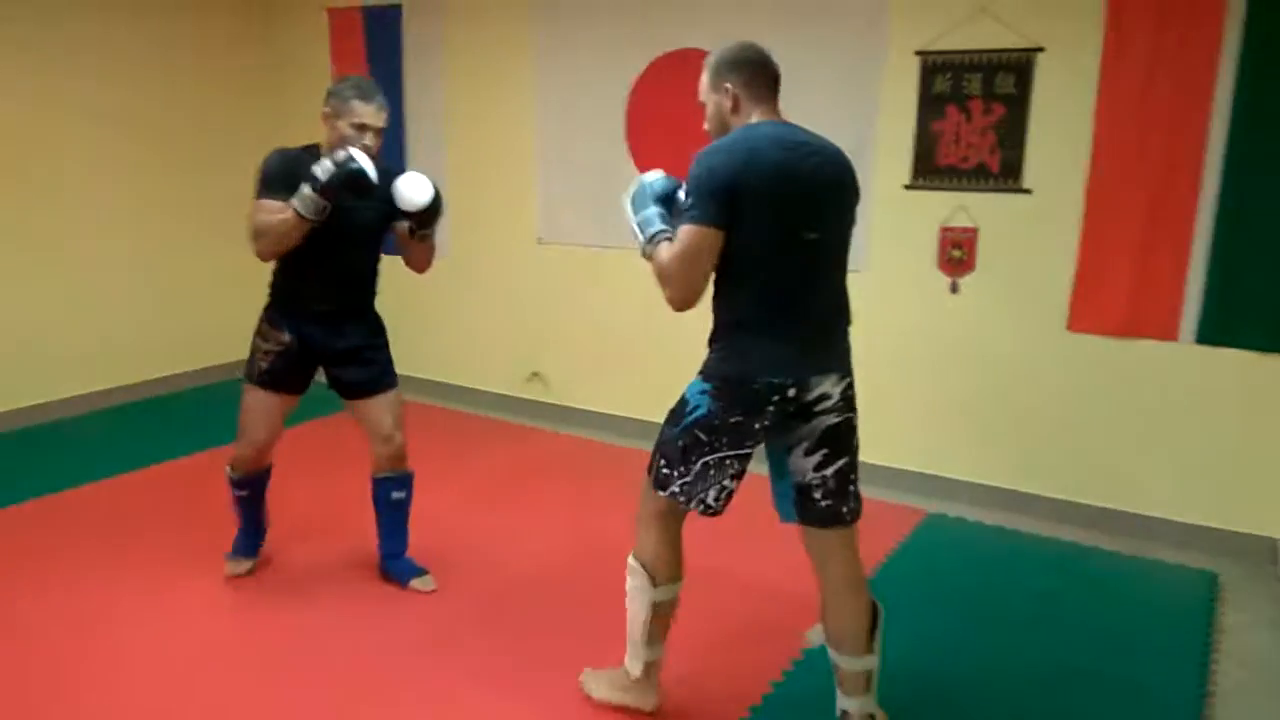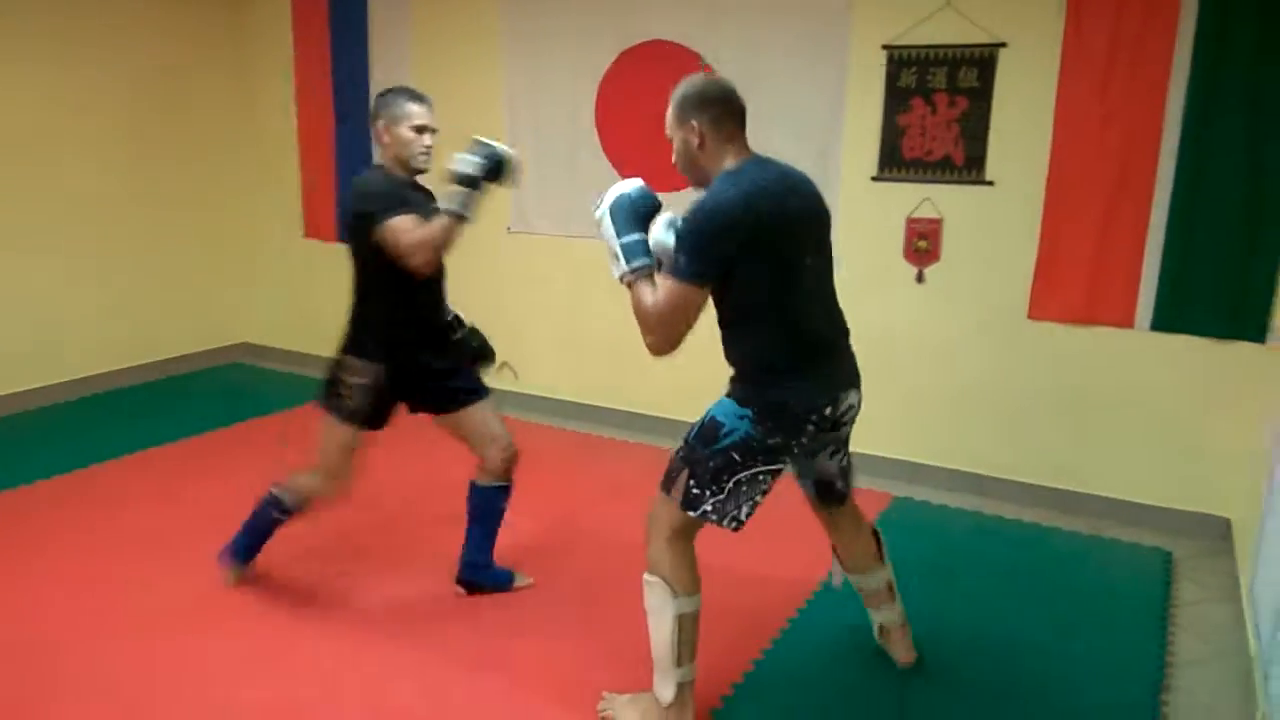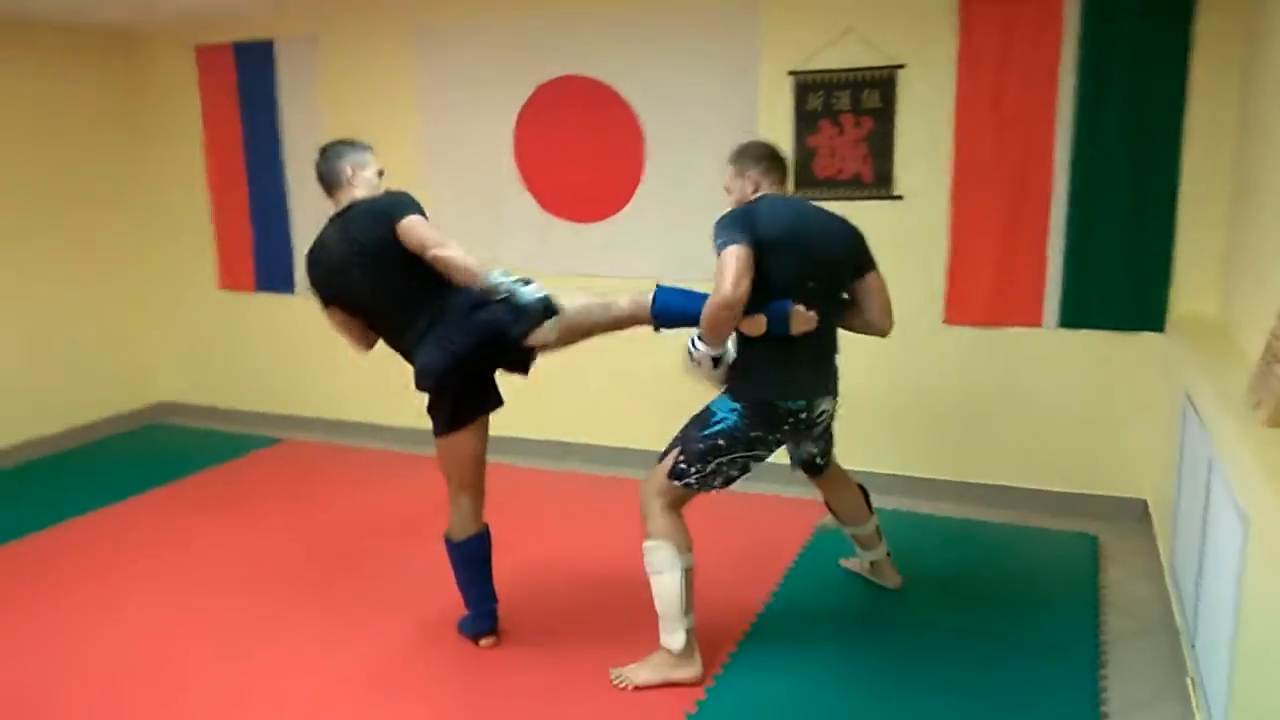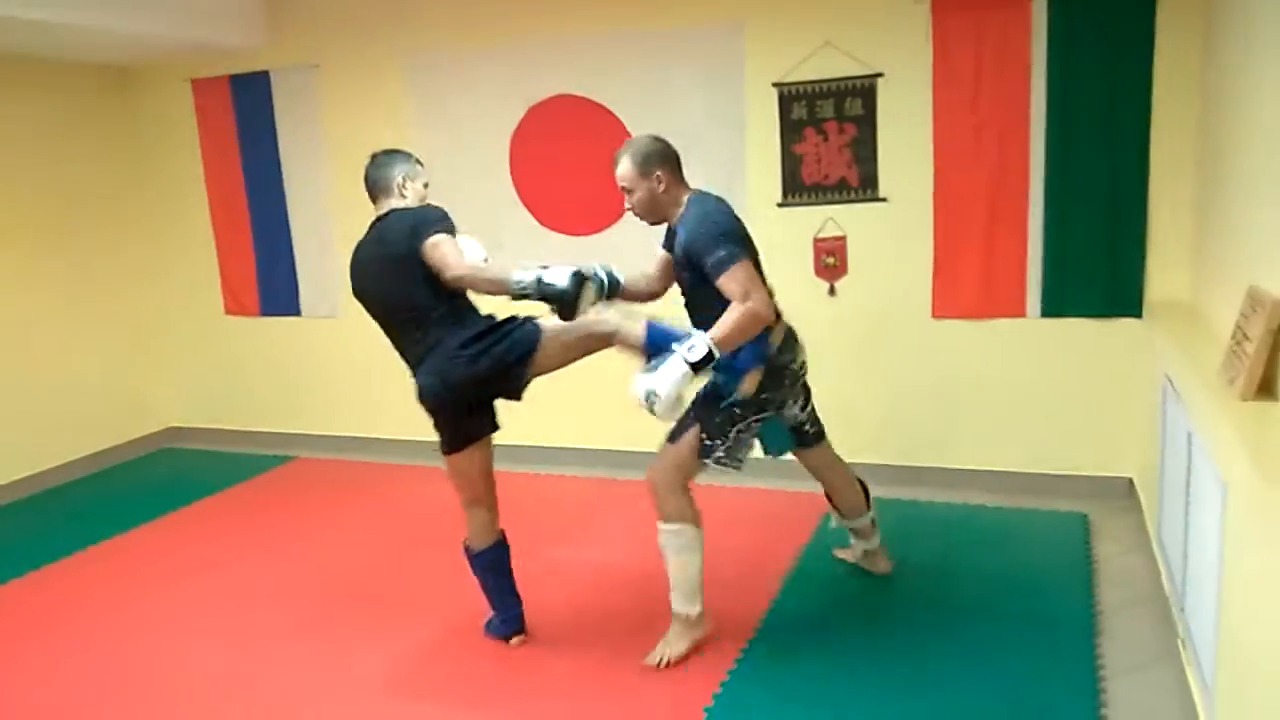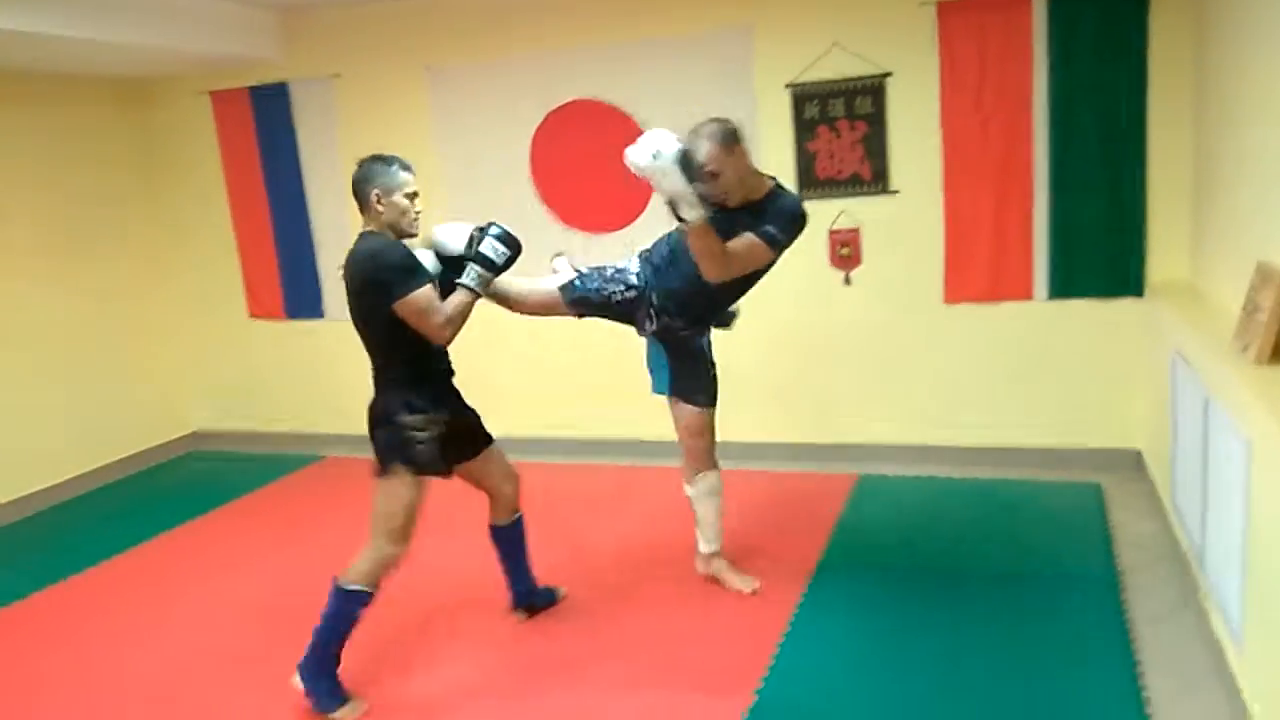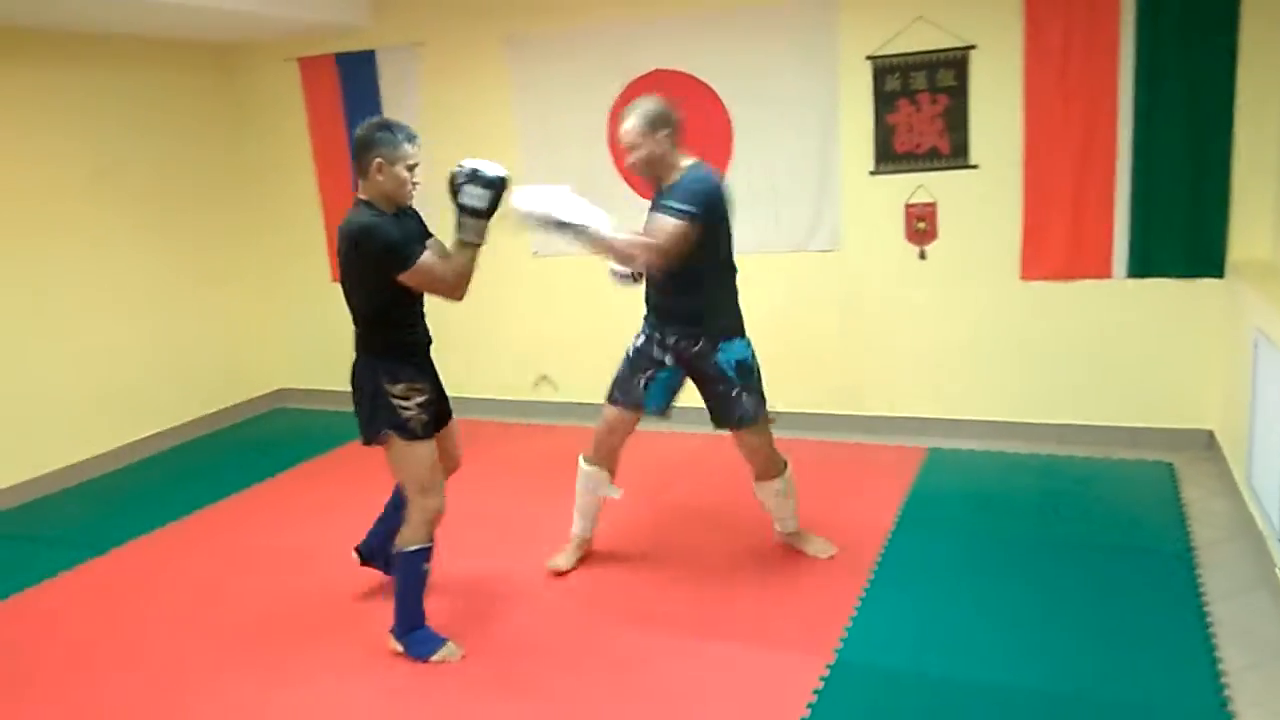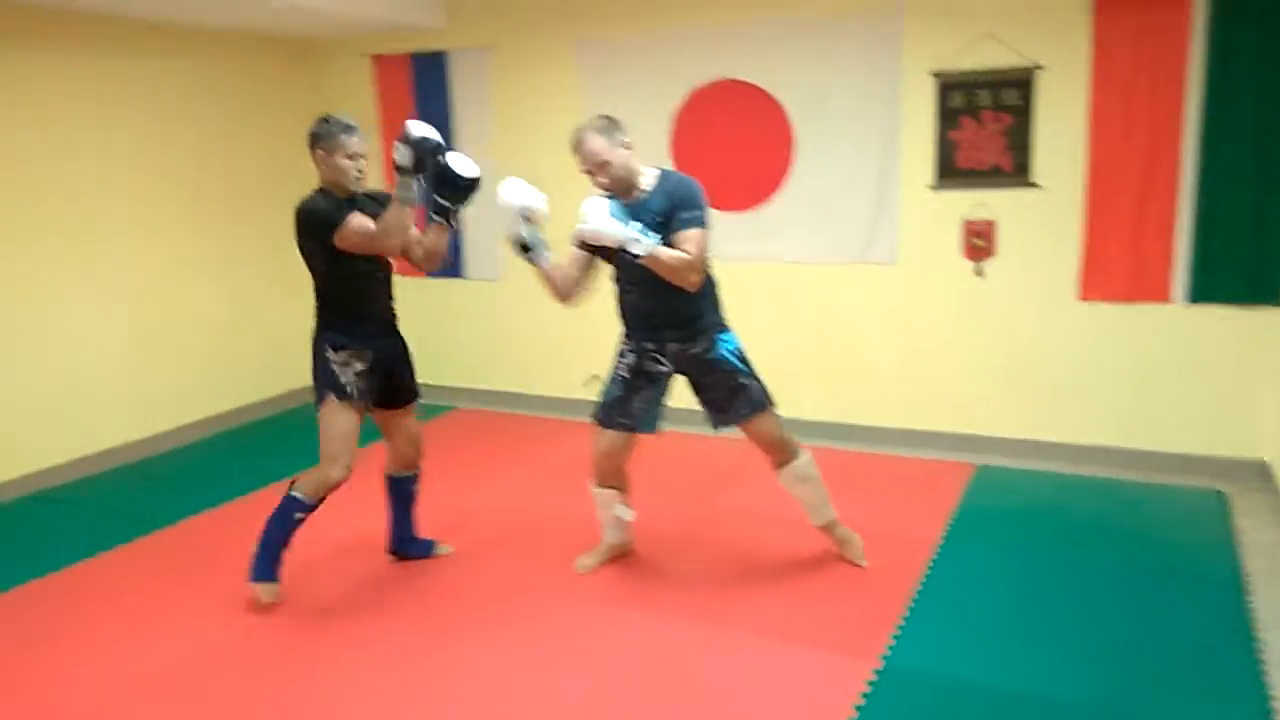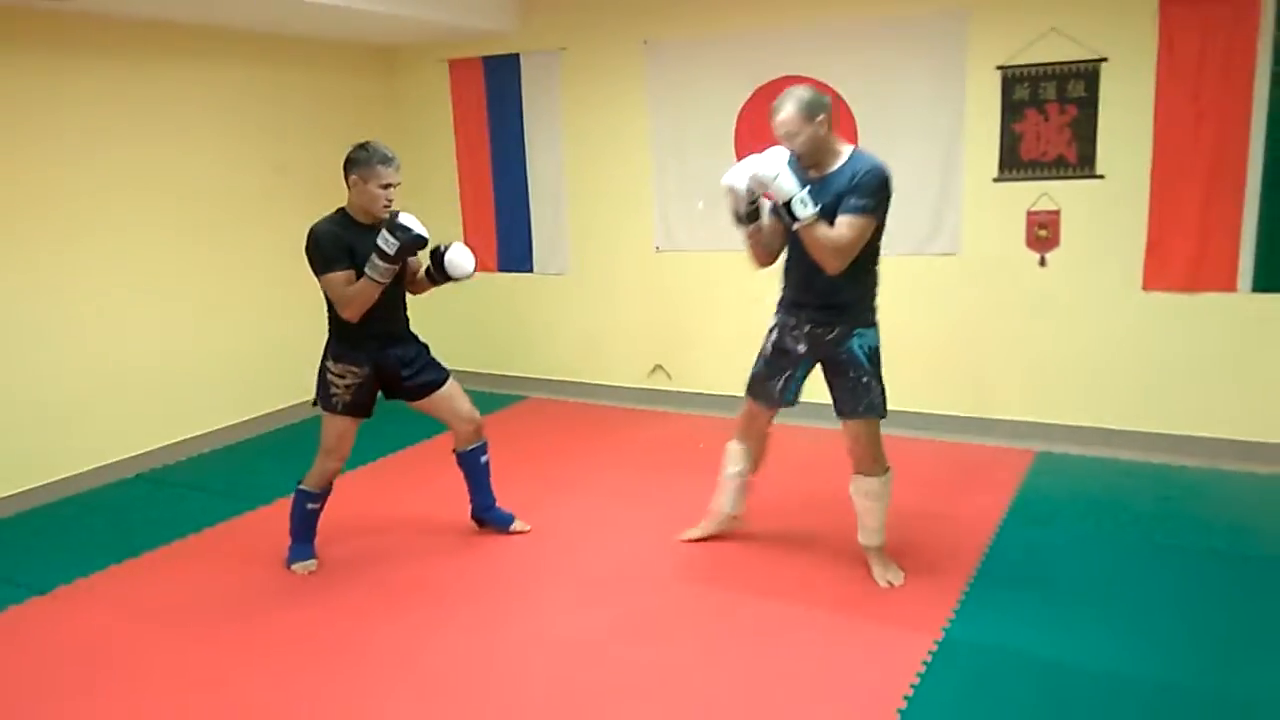
dt=0.5s
person 1, frame 1
left shoulder: (721, 161)
right shoulder: (836, 164)
left elbow: (681, 290)
left wrist: (652, 218)
left hip: (742, 375)
right hip: (825, 375)
left knee: (660, 509)
right knee: (835, 542)
person 1, frame 2
left shoulder: (715, 213)
right shoulder: (795, 187)
left elbow: (660, 335)
left wrist: (626, 245)
right wrist: (679, 248)
left hip: (772, 401)
right hip: (836, 385)
left knee: (665, 524)
right knee: (833, 503)
right ankle: (893, 630)
person 1, frame 3
left shoulder: (744, 220)
right shoulder: (843, 231)
left elbow: (730, 296)
right elbow: (879, 321)
left wrist: (705, 344)
left hip: (756, 396)
right hip: (817, 392)
left knee: (657, 497)
right knee: (824, 473)
left ankle: (678, 652)
right ankle: (878, 562)
person 1, frame 4
left shoulder: (702, 220)
right shoulder: (687, 219)
left elbow: (757, 305)
right elbow: (656, 282)
left wrist: (690, 357)
right wrist: (606, 284)
left hip: (755, 370)
right hip: (774, 363)
left knee: (665, 475)
right knee: (817, 457)
left ankle: (688, 620)
right ankle: (872, 547)
person 1, frame 5
left shoulder: (785, 213)
right shoulder: (703, 184)
left elbow: (718, 269)
left wrist: (683, 199)
left hip: (684, 327)
right hip: (639, 283)
left knee: (698, 442)
right knee: (542, 300)
left ankle: (711, 557)
person 1, frame 6
left shoulder: (698, 186)
right shoulder: (667, 184)
left elbow: (649, 255)
left wrist: (573, 220)
right wrist: (626, 260)
left hip: (715, 340)
right hip: (661, 332)
left knee: (756, 444)
right knee: (607, 433)
left ankle: (790, 530)
right ankle: (581, 537)
person 1, frame 7
left shoulder: (679, 191)
right shoulder: (599, 214)
left elbow: (691, 274)
right elbow: (566, 290)
left wrist: (630, 239)
right wrist: (529, 242)
left hip: (703, 338)
right hip: (643, 346)
left knee: (773, 438)
right knee: (606, 454)
left ankle: (832, 526)
right ankle: (615, 540)
person 1, frame 8
left shoulder: (868, 177)
right shoulder: (792, 173)
left elbow: (835, 257)
right elbow: (765, 256)
left wrist: (790, 198)
right wrist: (747, 210)
left hip: (848, 327)
right hip: (794, 318)
left knee: (863, 439)
right knee: (752, 418)
left ankle: (874, 548)
right ankle: (723, 513)
person 2, frame 1
left shoulder: (384, 181)
right shoulder: (285, 166)
left elbow: (419, 263)
right elbow: (265, 245)
left wrist: (424, 225)
right wrist: (318, 192)
left hip: (357, 328)
right hip: (290, 324)
left knee: (391, 446)
right knee: (252, 450)
left ankle: (394, 557)
right ankle: (248, 538)
person 2, frame 2
left shoulder: (418, 194)
right shoulder: (374, 191)
right elbow: (420, 256)
left wrist: (454, 326)
right wrist: (464, 189)
left hip: (429, 347)
right hip: (374, 357)
left knee: (500, 452)
right knee: (325, 482)
left ankle: (476, 569)
right ankle: (246, 543)
person 2, frame 3
left shoulder: (319, 261)
right shoulder: (387, 207)
left elbow: (364, 338)
right elbow: (438, 249)
right wrist: (513, 290)
left hip: (440, 363)
right hip: (476, 325)
left knee: (463, 498)
right knee: (625, 308)
left ankle: (480, 619)
right ankle: (766, 318)
person 2, frame 4
left shoulder: (361, 260)
right shoulder: (423, 217)
right elbow: (462, 268)
right wrist: (541, 282)
left hip: (438, 379)
right hip: (480, 348)
left knee: (478, 507)
right knee: (610, 325)
left ankle: (508, 618)
person 2, frame 5
left shoulder: (382, 255)
right shoulder: (383, 256)
left elbow: (423, 321)
right elbow: (440, 328)
left wrist: (454, 272)
right wrist: (480, 272)
left hip: (435, 401)
right hip: (408, 412)
left knee: (506, 486)
right knee: (386, 549)
left ankle: (526, 594)
right ankle: (318, 670)
person 2, frame 6
left shoulder: (399, 215)
right shoulder: (371, 230)
left elbow: (445, 271)
right elbow: (454, 285)
left wrist: (473, 212)
right wrist: (473, 220)
left hip: (409, 366)
right hip: (389, 377)
left knee: (441, 463)
right knee: (426, 502)
left ankle: (379, 547)
right ankle: (409, 629)
person 2, frame 7
left shoulder: (375, 202)
right shoulder: (316, 211)
left elbow: (426, 259)
right elbow: (384, 240)
left wrist: (447, 204)
right wrist: (407, 178)
left hip: (385, 340)
right hip: (342, 349)
left knee: (409, 448)
right knee: (335, 470)
left ankle: (403, 538)
right ankle: (265, 562)
person 2, frame 8
left shoulder: (397, 225)
right shoulder: (327, 235)
right elbow: (349, 308)
left wrist: (436, 272)
right wrist: (384, 259)
left hip: (403, 347)
right hip: (352, 358)
left knee: (469, 422)
right knee: (330, 463)
left ankle: (488, 513)
right ankle: (301, 543)
